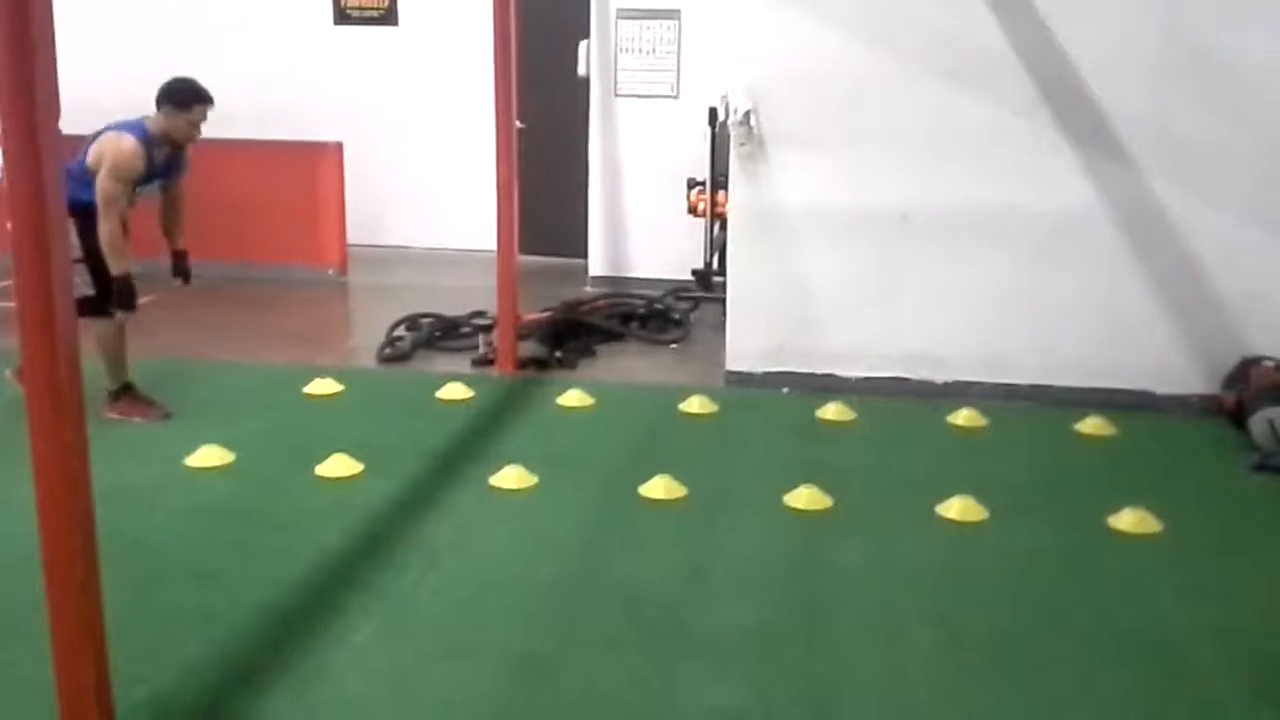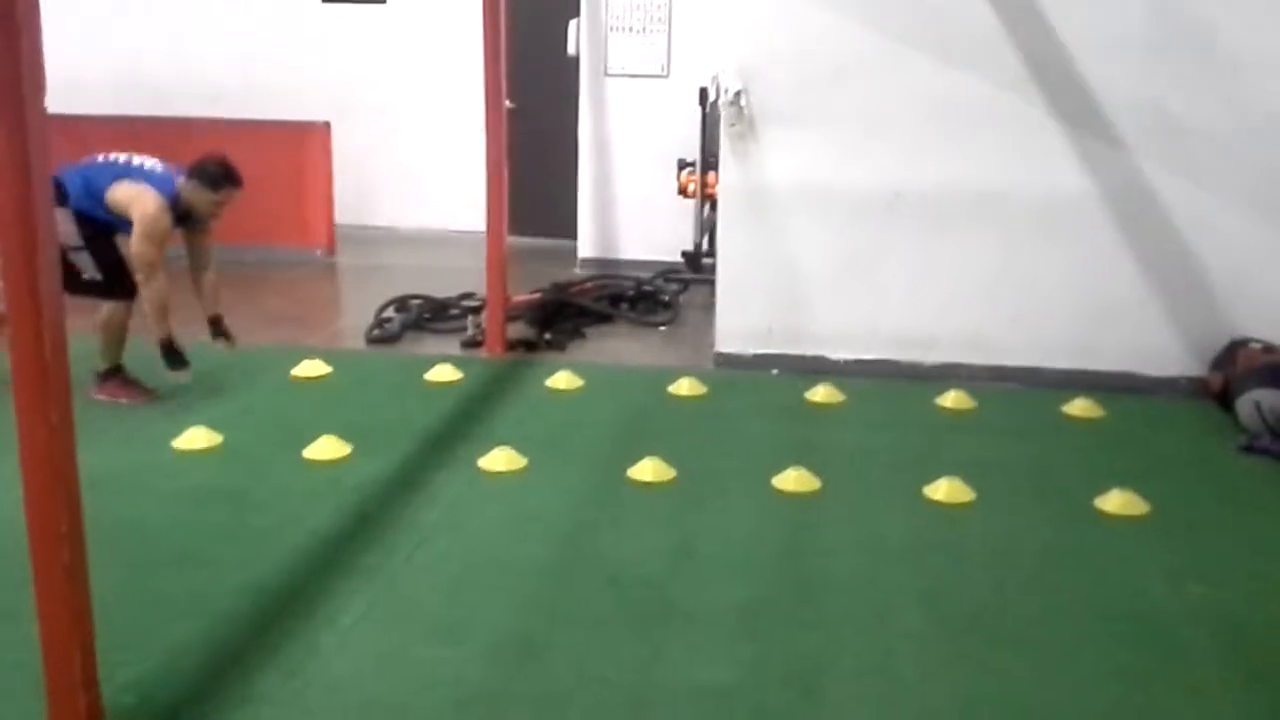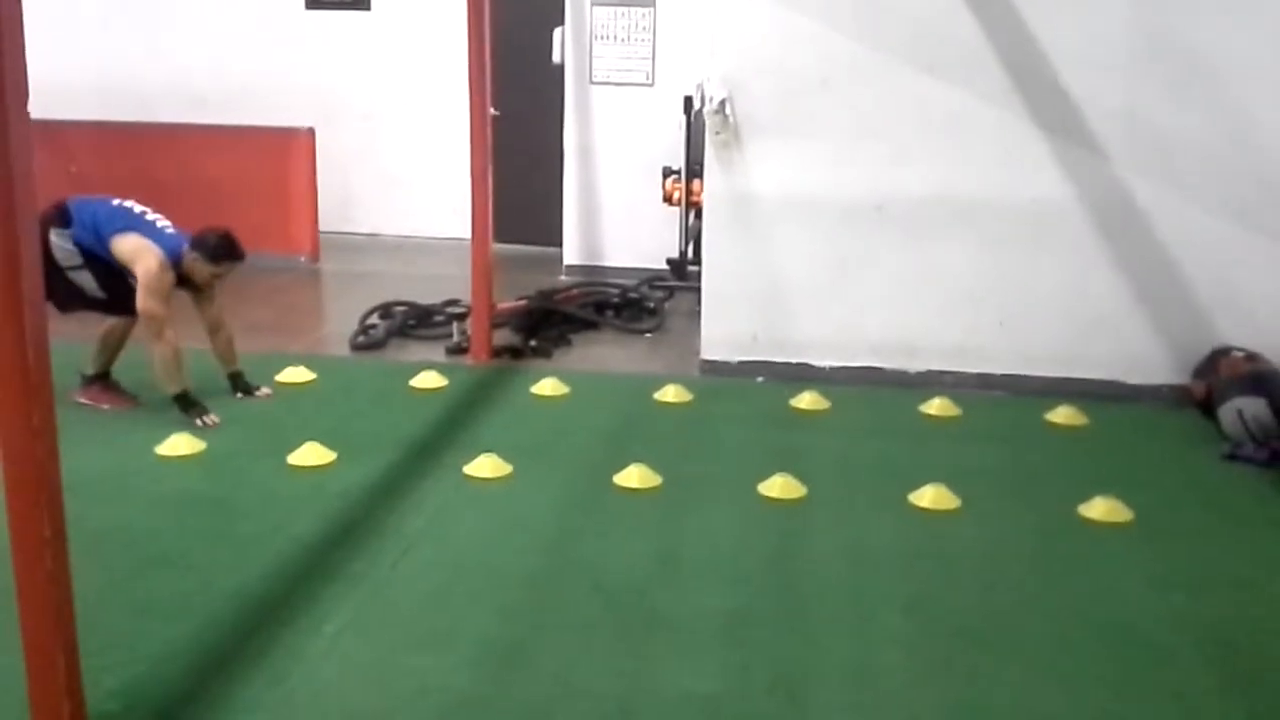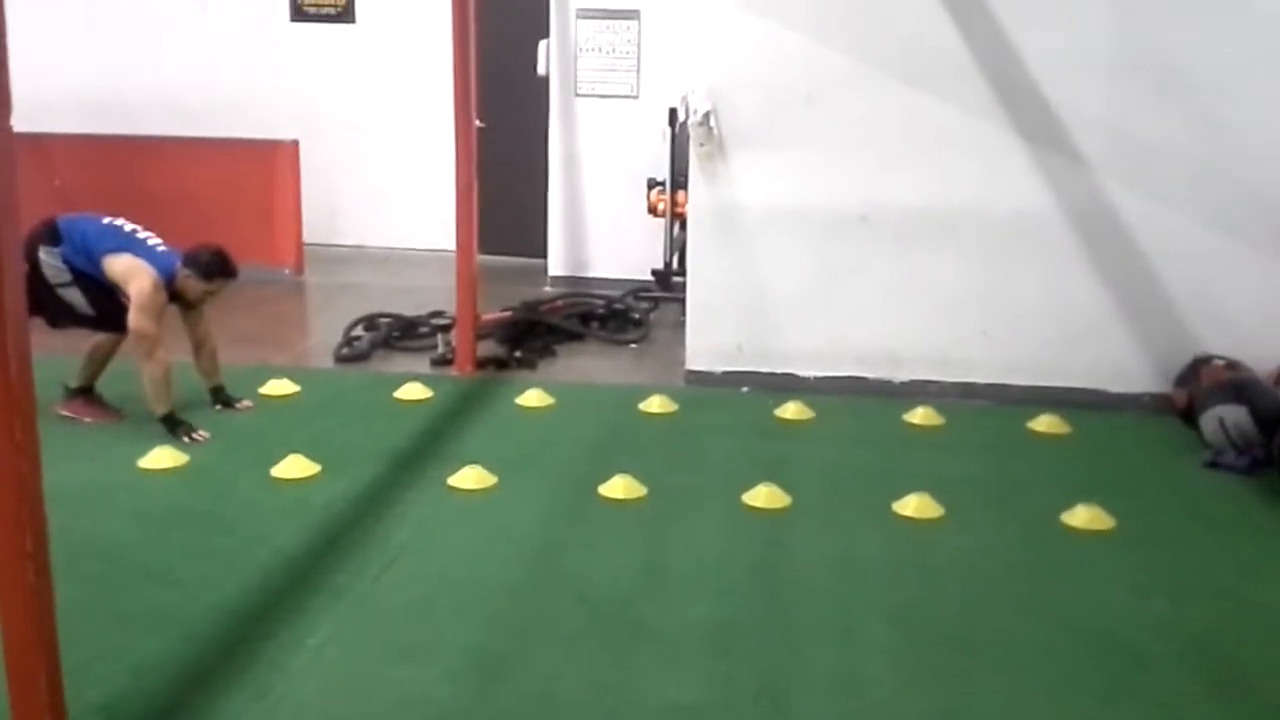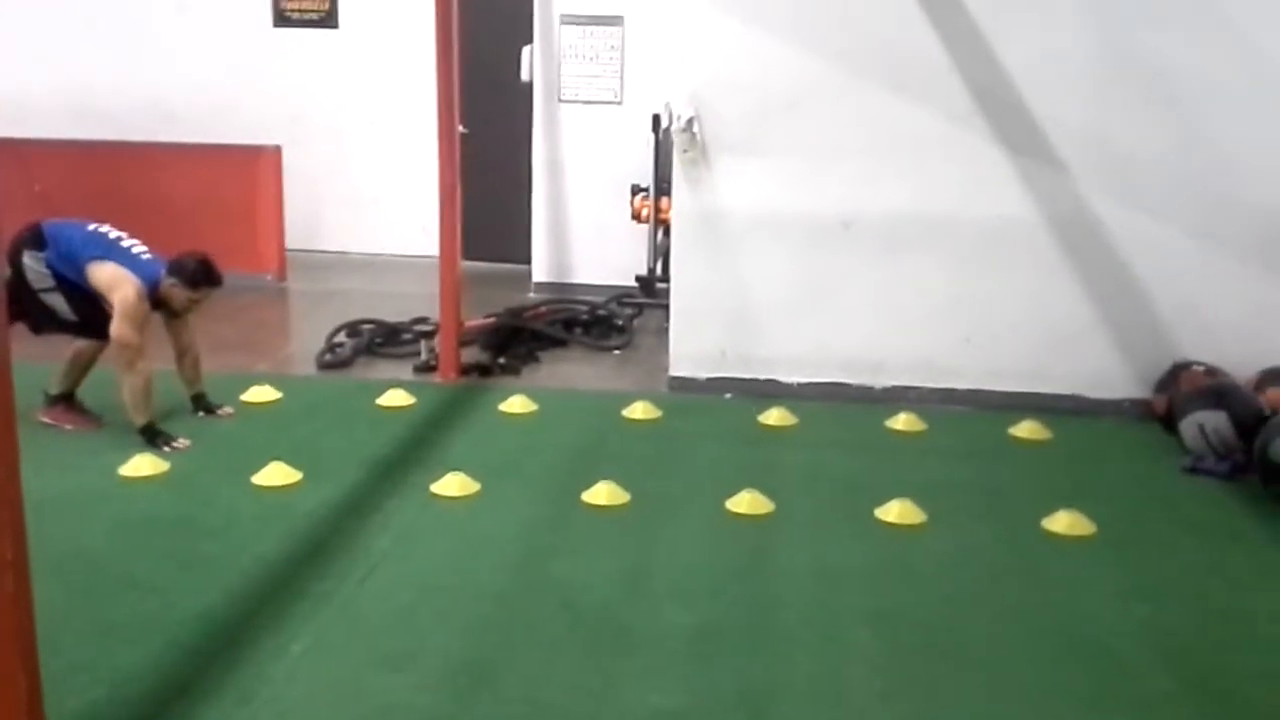
dt=0.4s
person 1, frame 1
left shoulder: (176, 150)
right shoulder: (125, 149)
left elbow: (172, 203)
right elbow: (108, 220)
left wrist: (178, 251)
right wrist: (121, 279)
left hip: (102, 217)
right hip: (70, 214)
left knee: (73, 301)
right knee: (105, 302)
right ankle: (120, 395)
person 1, frame 2
left shoulder: (195, 199)
right shoulder: (155, 209)
left elbow: (202, 266)
right elbow: (150, 279)
left wrist: (215, 321)
right wrist: (167, 344)
left hip: (81, 201)
right hip: (60, 203)
right knee: (120, 290)
right ankle: (108, 378)
person 1, frame 3
left shoulder: (196, 261)
right shoulder: (156, 267)
left elbow: (217, 327)
right elbow: (160, 338)
left wrist: (237, 379)
right wrist: (184, 400)
left hip: (86, 226)
right hip: (62, 229)
right knee: (125, 309)
right ankle: (94, 383)
person 1, frame 4
left shoulder: (186, 277)
right shoulder: (149, 286)
left elbow: (202, 341)
right elbow: (151, 357)
left wrist: (218, 391)
right wrist: (170, 421)
left hip: (77, 241)
right hip: (51, 246)
right knee: (115, 325)
right ankle: (78, 396)
person 1, frame 5
left shoulder: (171, 284)
right shoulder: (133, 295)
left elbow: (186, 349)
right elbow: (132, 366)
left wrist: (199, 399)
right wrist: (148, 431)
left hip: (62, 249)
right hip: (35, 251)
right knee: (97, 332)
right ankle: (58, 403)
